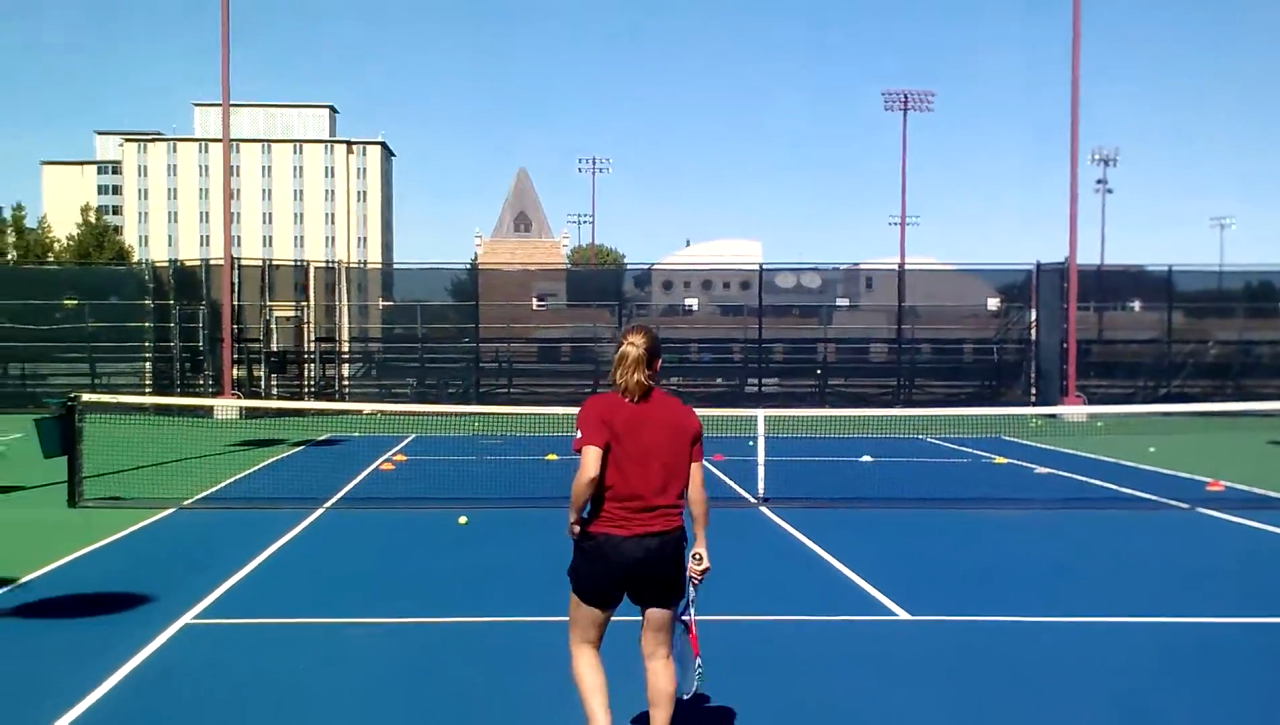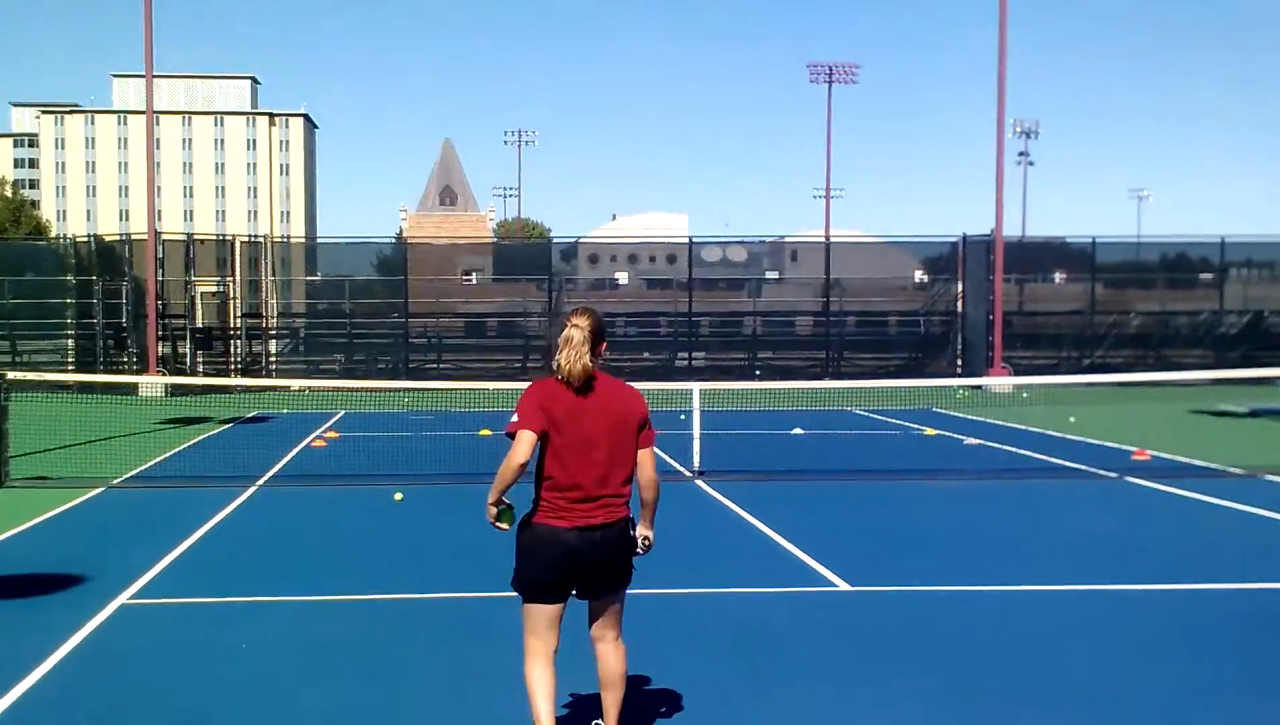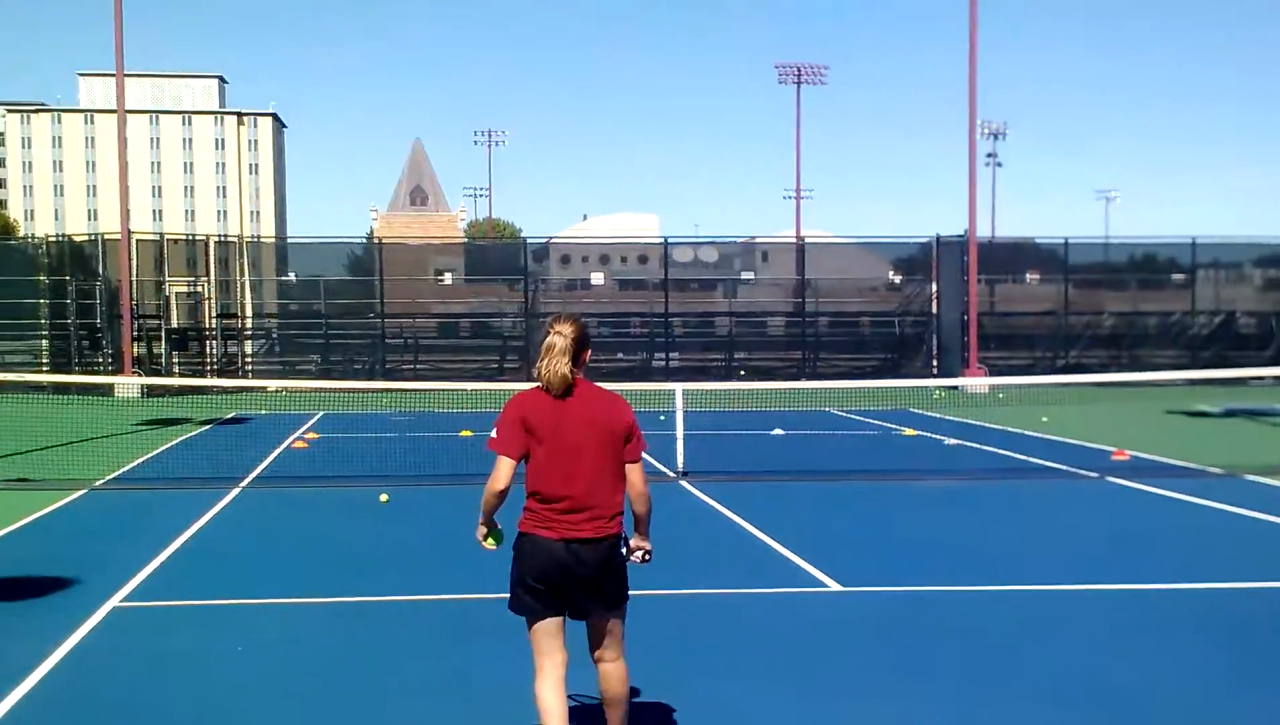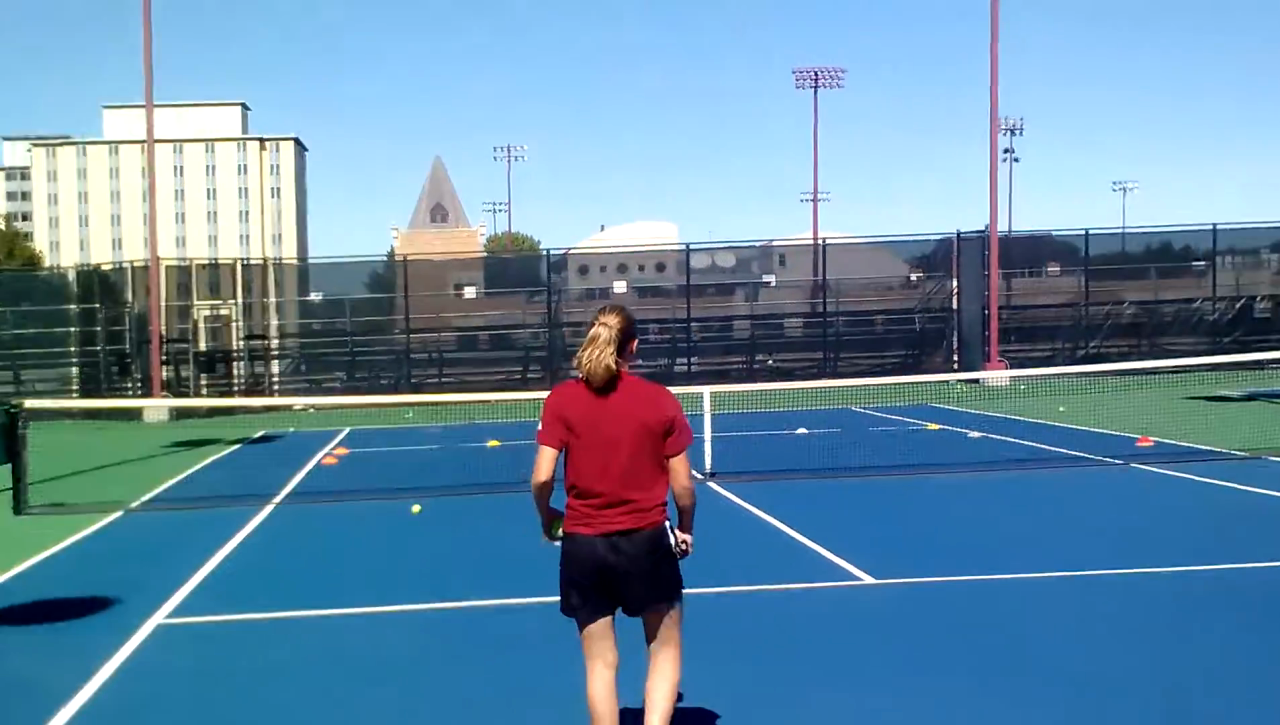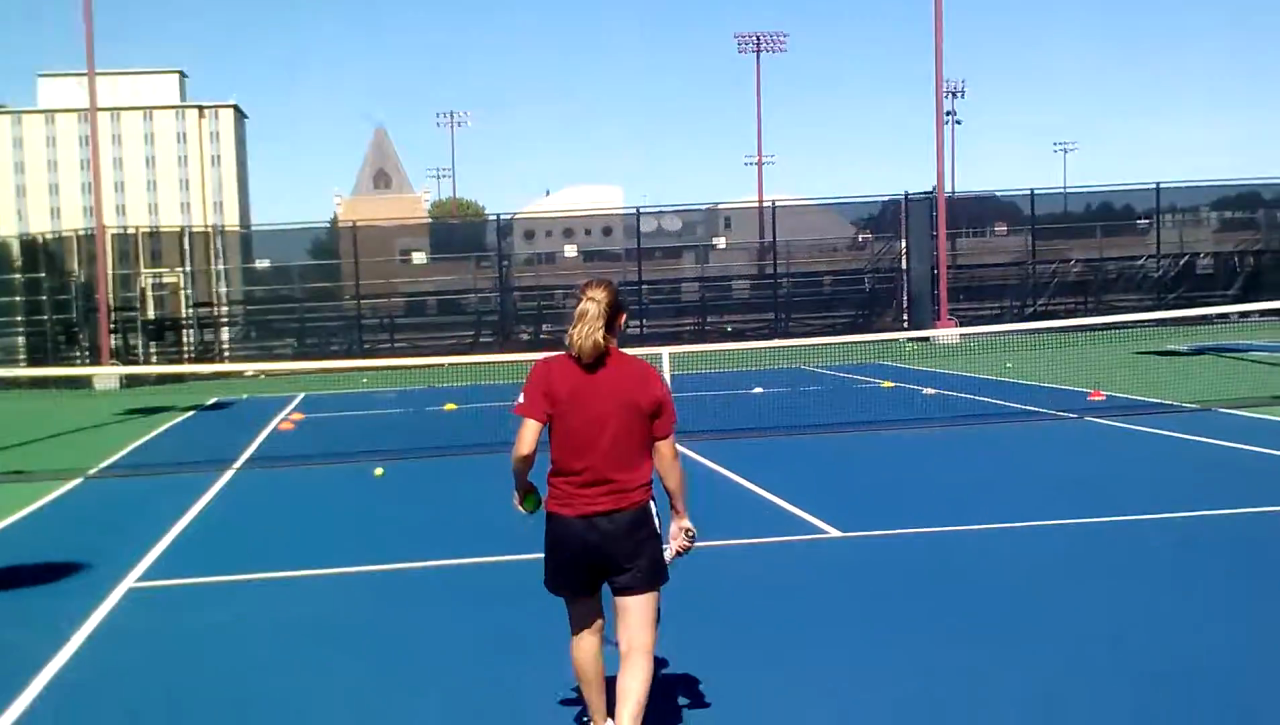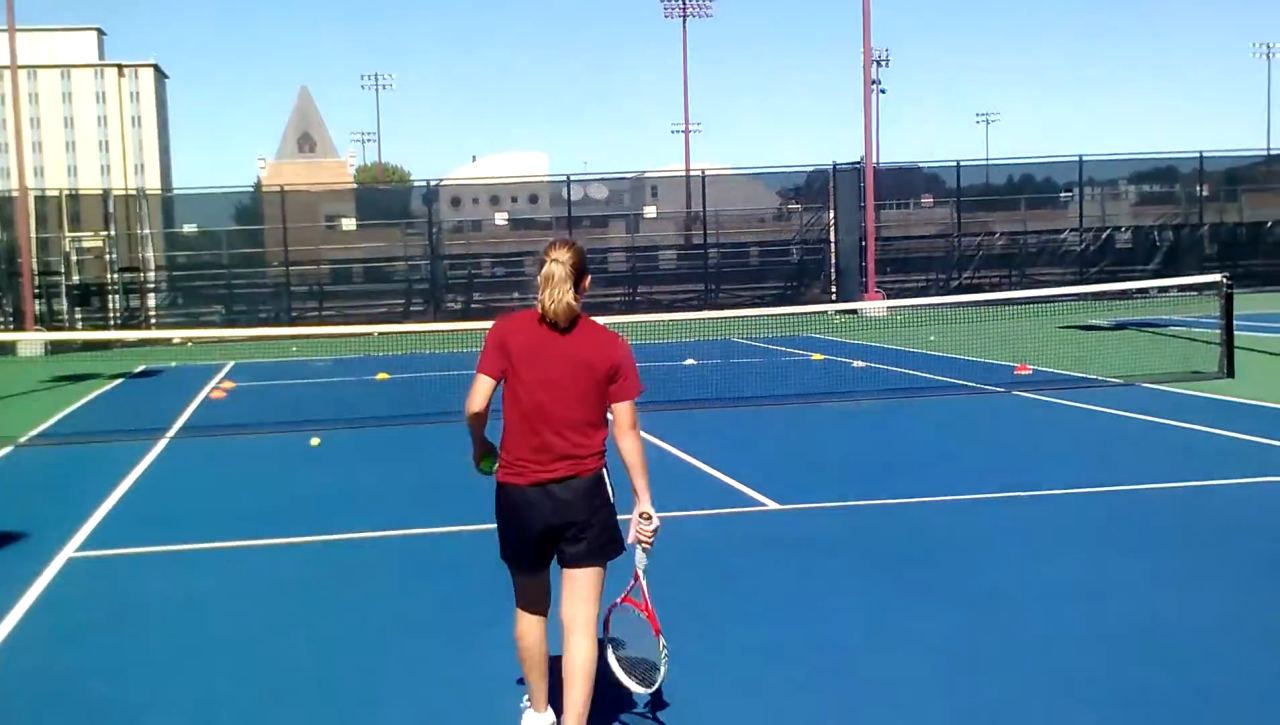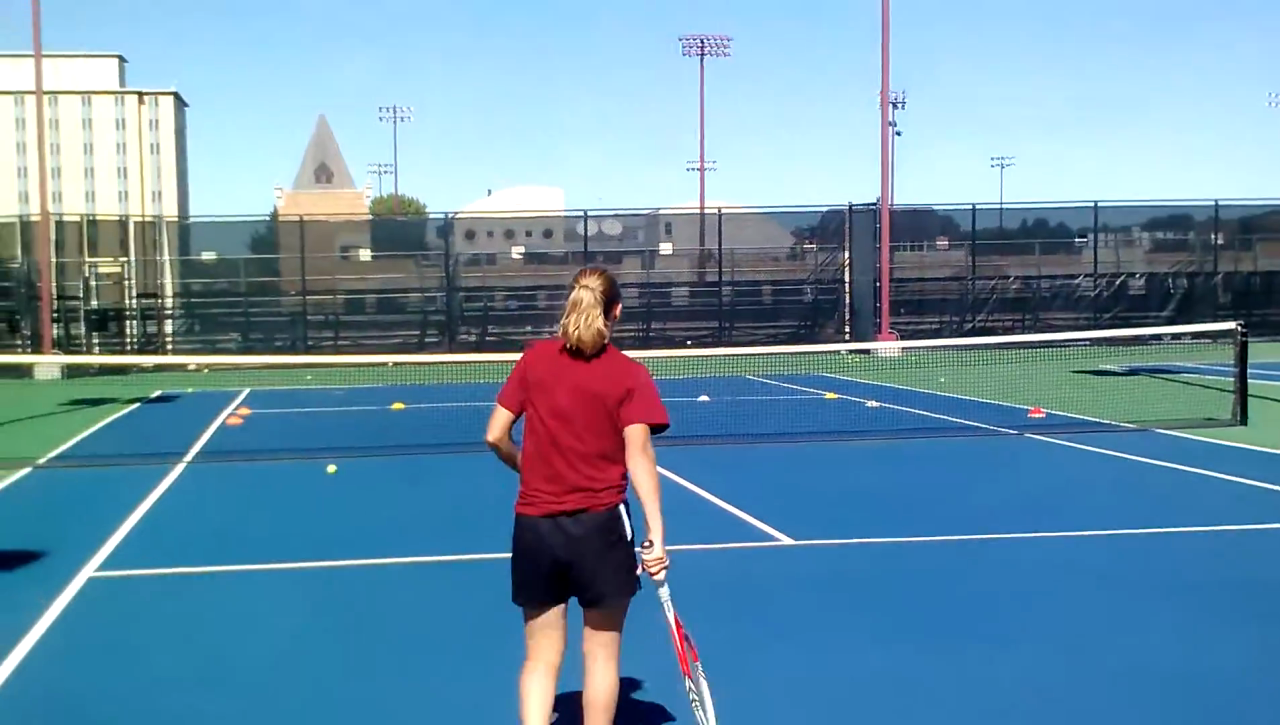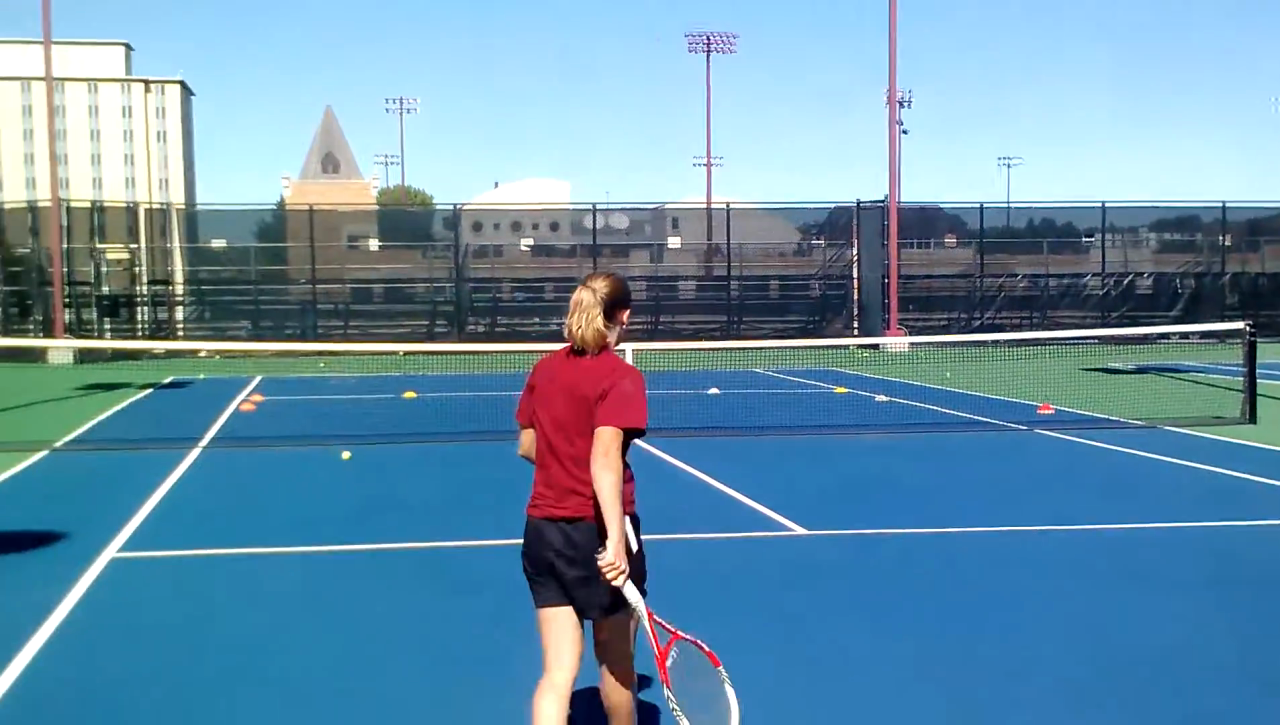
dt=0.2s
person 1, frame 1
left shoulder: (599, 407)
right shoulder: (686, 414)
left elbow: (589, 473)
right elbow: (696, 488)
left wrist: (575, 516)
right wrist: (700, 544)
left hip: (606, 542)
right hip: (666, 545)
left knee: (583, 646)
right knee: (658, 653)
person 1, frame 2
left shoulder: (541, 394)
right shoulder: (632, 399)
left elbow: (519, 457)
right elbow: (647, 474)
left wrist: (494, 499)
right wrist: (646, 522)
left hip: (548, 534)
right hip: (611, 534)
left knee: (539, 650)
right knee: (608, 636)
person 1, frame 3
left shoulder: (522, 407)
right shoulder: (618, 408)
left elbow: (500, 483)
right elbow: (637, 488)
left wrist: (484, 521)
right wrist: (641, 535)
left hip: (539, 548)
right hip: (601, 548)
left knee: (549, 666)
right knee: (609, 655)
person 1, frame 4
left shoulder: (562, 399)
right shoulder: (662, 401)
left elbow: (542, 476)
right elbow: (682, 482)
left wrist: (546, 515)
right wrist: (685, 528)
left hip: (583, 546)
right hip: (647, 542)
left knee: (600, 663)
right knee: (665, 649)
person 1, frame 5
left shoulder: (546, 373)
right shoulder: (649, 379)
left elbow: (524, 450)
right elbow: (667, 460)
left wrist: (521, 484)
right wrist: (681, 516)
left hip: (567, 523)
right hip: (631, 522)
left knee: (584, 630)
right knee: (637, 649)
person 1, frame 6
left shoulder: (506, 331)
right shoulder: (611, 345)
left elbow: (475, 406)
right elbow: (625, 429)
left wrist: (480, 444)
right wrist: (643, 500)
left hip: (518, 491)
right hip: (584, 493)
left knee: (529, 608)
right knee: (579, 624)
person 1, frame 7
left shoulder: (532, 360)
right shoulder: (630, 375)
left elbow: (495, 435)
right elbow: (638, 454)
right wrist: (656, 532)
left hip: (535, 525)
right hip: (600, 525)
left knee: (541, 658)
right knee: (602, 655)
person 1, frame 8
left shoulder: (544, 368)
right shoulder: (621, 377)
right elbow: (604, 460)
right wrist: (616, 539)
left hip: (542, 529)
right hip: (596, 532)
left knee: (558, 671)
right knee: (616, 657)
